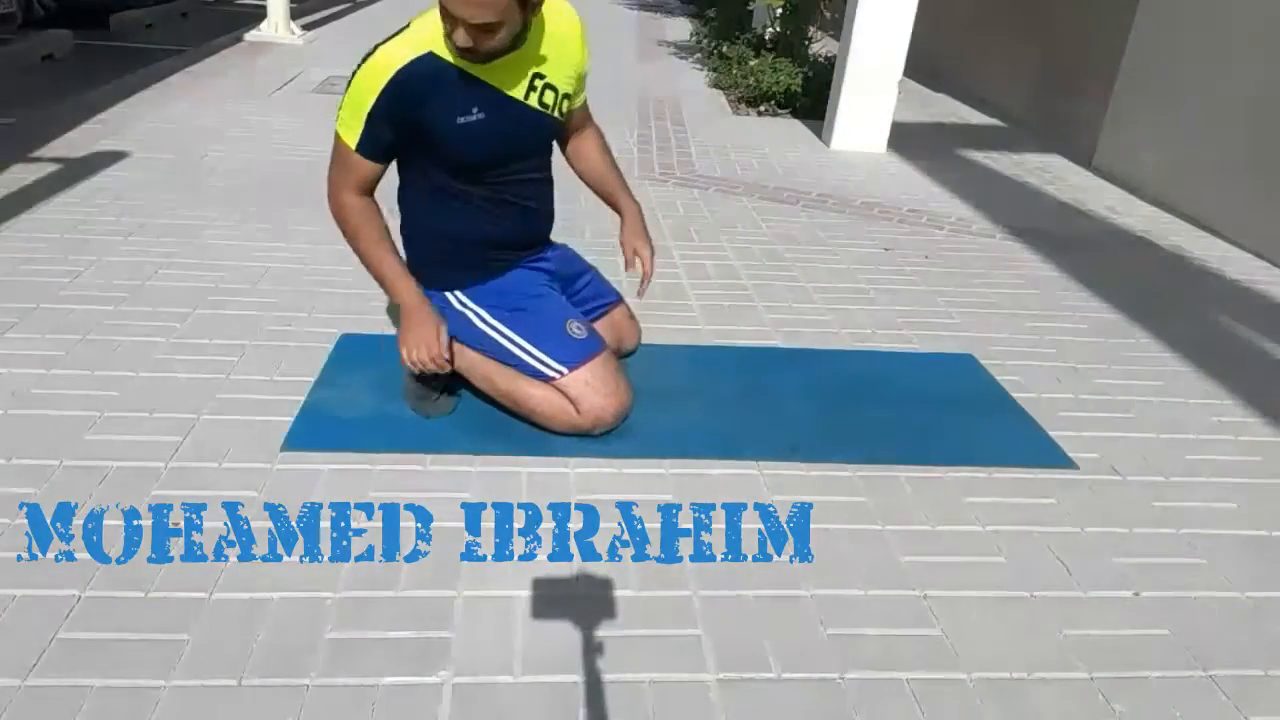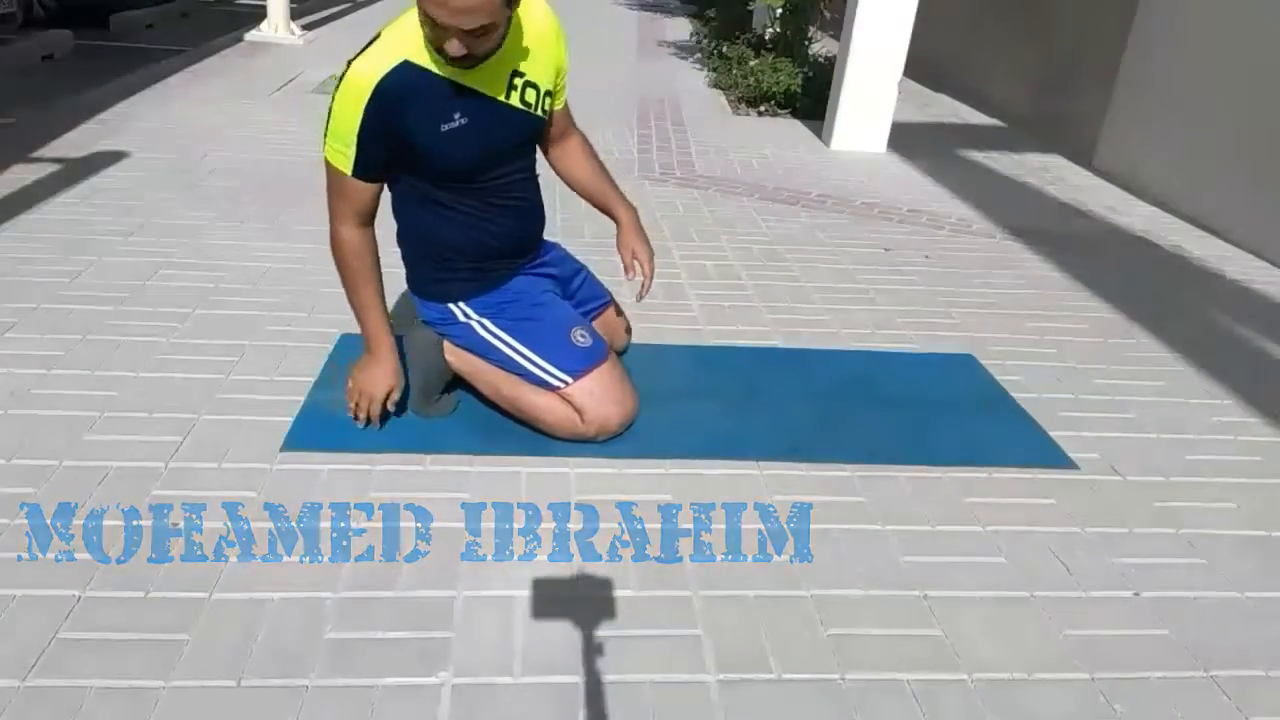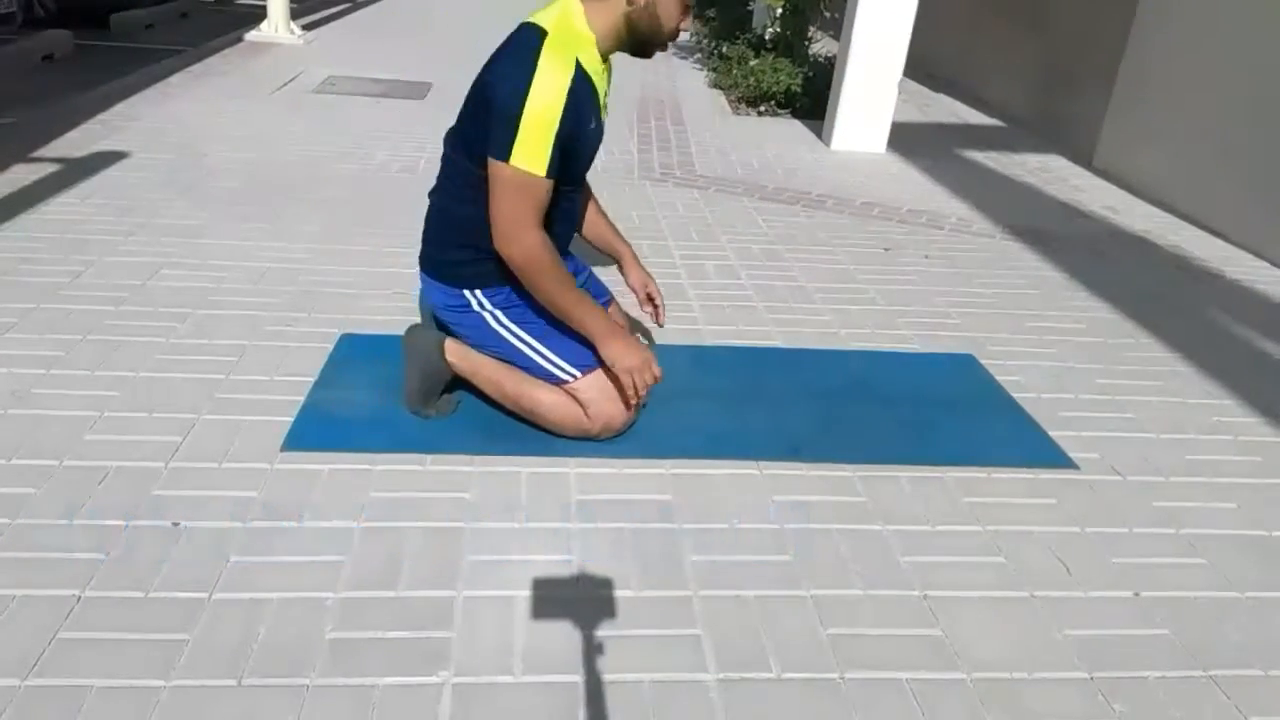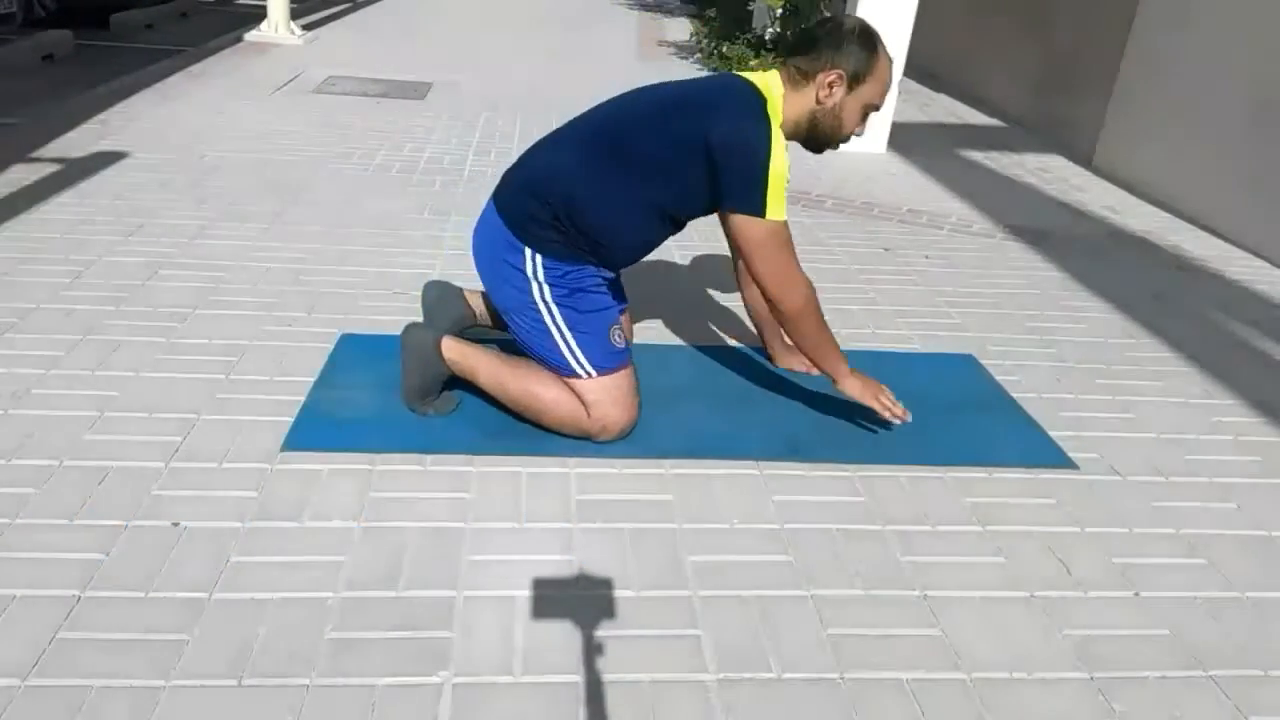
dt=0.5s
person 1, frame 1
right shoulder: (395, 72)
right elbow: (349, 193)
left wrist: (629, 212)
right wrist: (414, 304)
left hip: (537, 252)
right hip: (469, 278)
left knee: (623, 335)
right knee: (605, 405)
left ankle: (469, 338)
right ankle: (442, 351)
person 1, frame 2
right shoulder: (375, 83)
right elbow: (351, 224)
left wrist: (624, 214)
right wrist: (381, 348)
left hip: (535, 254)
right hip: (468, 289)
left knee: (614, 334)
right knee: (611, 411)
left ankle: (469, 341)
right ankle: (449, 352)
person 1, frame 3
left shoulder: (586, 51)
right shoulder: (547, 66)
right elbow: (516, 236)
left wrist: (627, 258)
right wrist: (609, 340)
right hip: (481, 278)
left knee: (619, 335)
right knee: (611, 409)
left ankle: (456, 322)
right ankle: (452, 351)
person 1, frame 4
left shoulder: (744, 106)
right shoulder: (749, 131)
left elbow: (748, 247)
right elbow: (782, 285)
left wrist: (774, 338)
right wrist: (843, 376)
left hip: (538, 228)
right hip: (530, 243)
left knee: (614, 337)
right knee: (608, 416)
left ankle: (465, 306)
right ankle: (448, 349)
